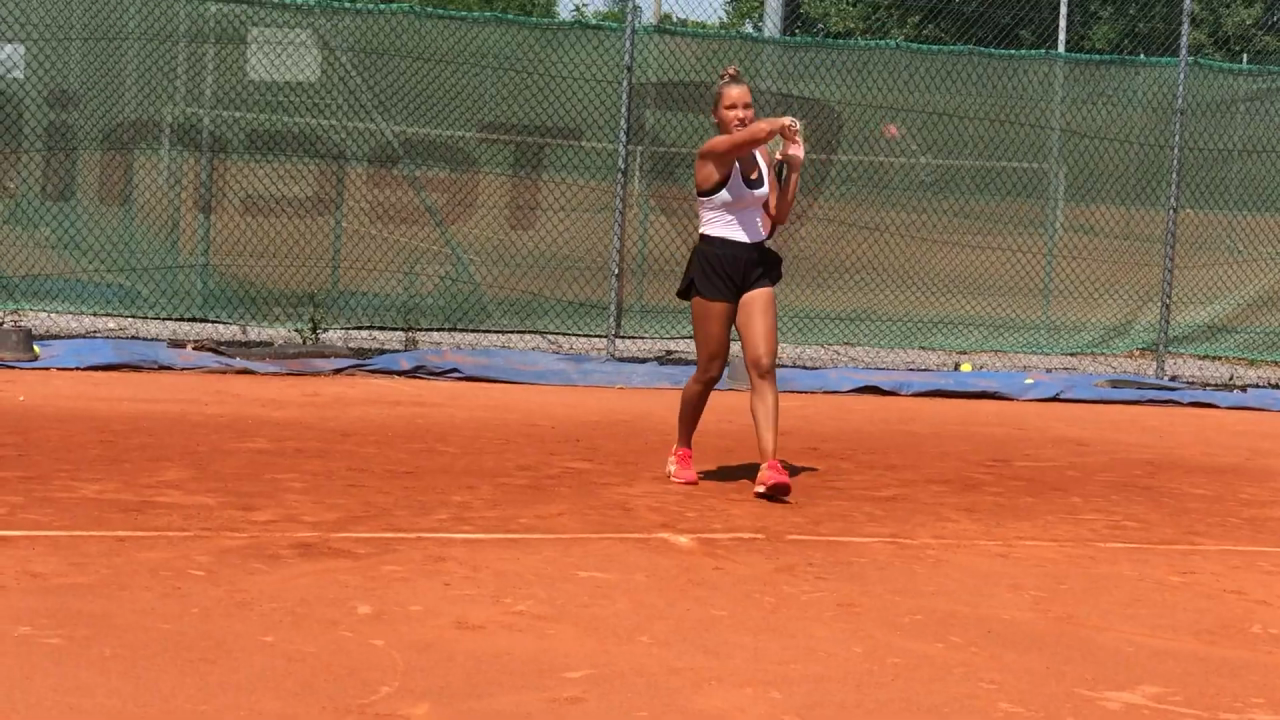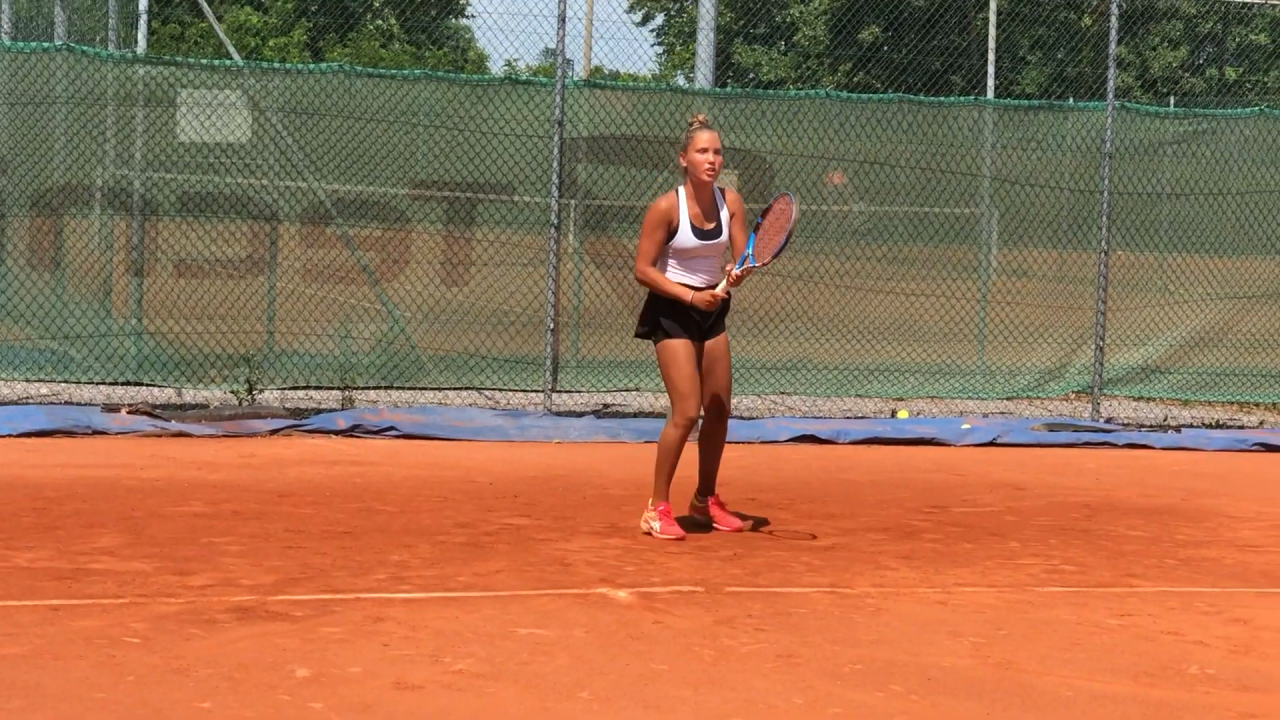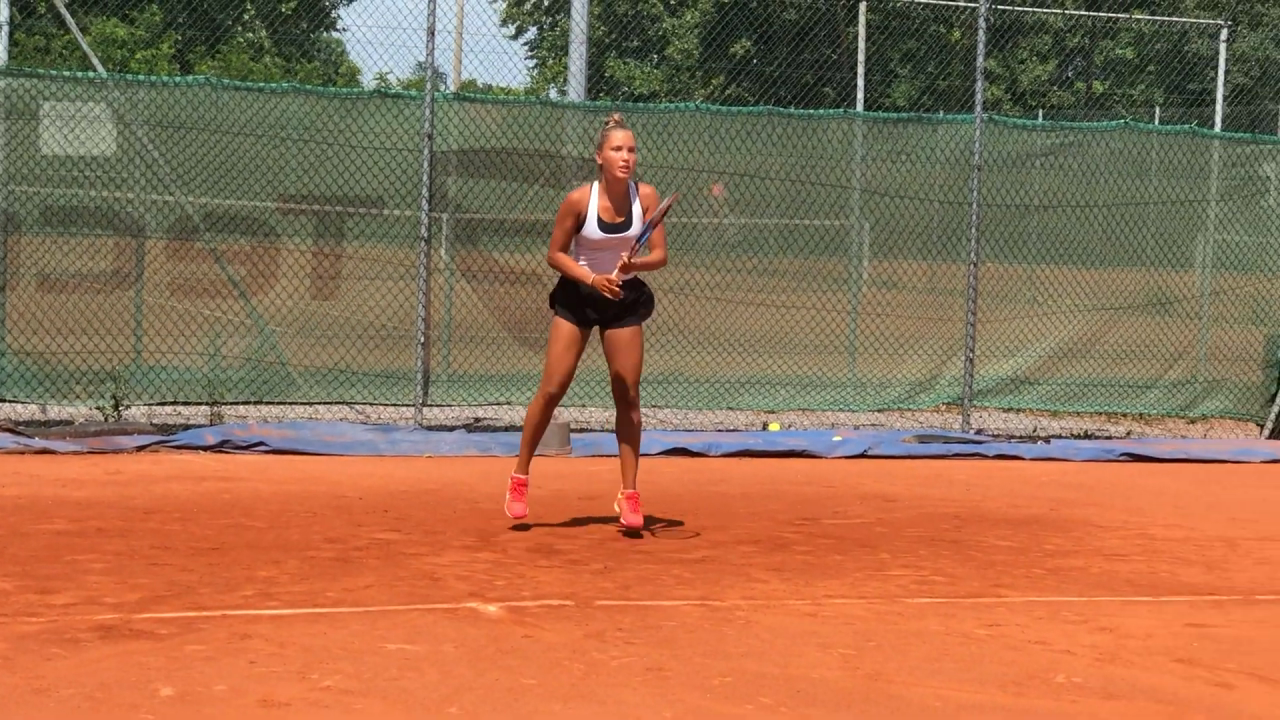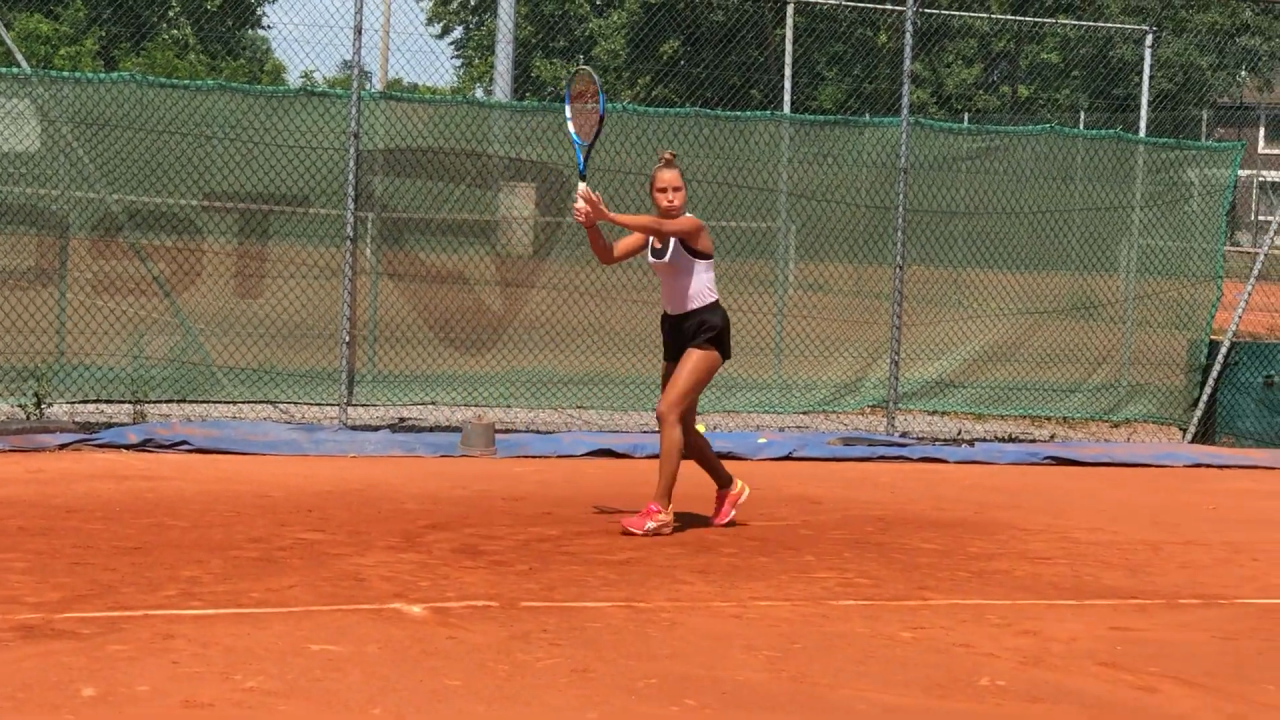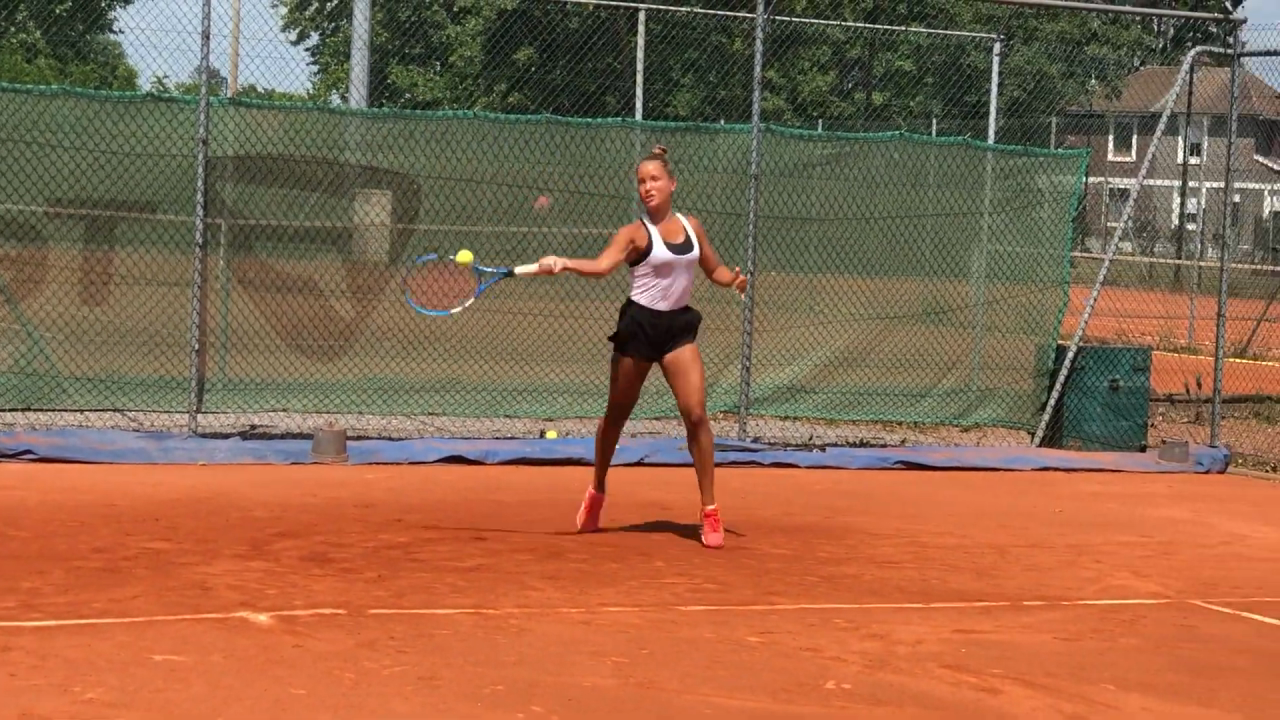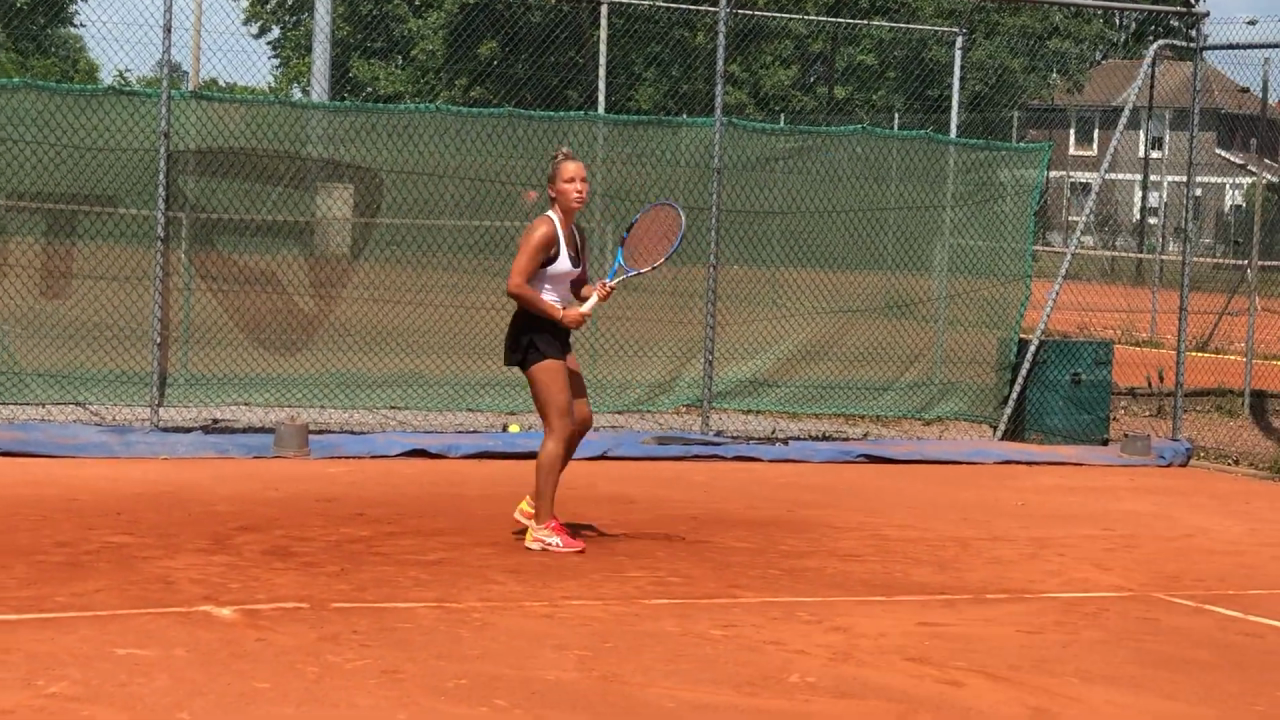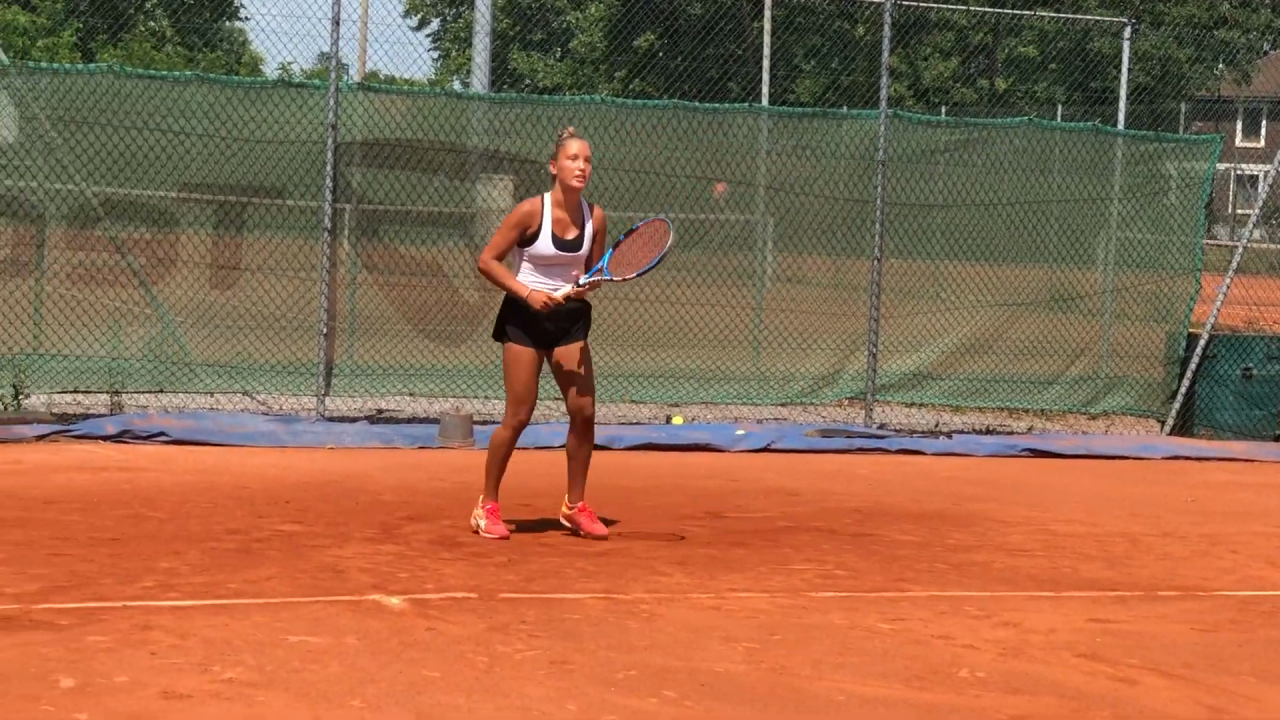
dt=0.7s
person 1, frame 1
left shoulder: (760, 153)
right shoulder: (712, 151)
left elbow: (776, 220)
right elbow: (762, 130)
left wrist: (793, 167)
right wrist: (784, 122)
left hip: (756, 264)
right hip: (714, 264)
left knee: (762, 365)
right knee: (710, 371)
left ankle: (769, 466)
right ankle: (682, 451)
person 1, frame 2
left shoulder: (731, 201)
right shoulder: (667, 206)
left elbow: (744, 258)
right elbow: (642, 269)
left wrist: (737, 274)
right wrist: (689, 295)
left hip: (711, 311)
right hip: (672, 312)
left knee: (719, 409)
right knee: (688, 413)
left ankle: (707, 498)
right ankle: (657, 507)
person 1, frame 3
left shoulder: (647, 196)
right shoulder: (578, 199)
left elbow: (660, 256)
right elbow: (555, 254)
left wrist: (635, 265)
right wrist: (591, 278)
left hip: (625, 298)
right hip: (577, 296)
left knee: (627, 398)
right knee: (551, 390)
left ankle: (628, 493)
right ankle: (520, 477)
person 1, frame 4
left shoulder: (693, 226)
right shoulder: (652, 233)
left elbow: (656, 223)
right elbow: (608, 256)
left wrist: (608, 215)
right wrist: (591, 225)
left hip: (707, 328)
right hip: (676, 329)
left knee: (668, 412)
right knee: (680, 422)
left ankle: (660, 510)
right ankle: (730, 490)
person 1, frame 5
left shoulder: (691, 225)
right shoulder: (633, 232)
left elbow: (713, 272)
right elbow: (601, 266)
left wrist: (734, 278)
right wrist: (564, 263)
left hip: (678, 325)
right hip: (639, 325)
left knee: (696, 415)
right knee: (616, 417)
left ankle: (710, 512)
right ankle: (597, 493)
person 1, frame 6
left shoulder: (579, 233)
right shoulder: (543, 230)
right elbow: (515, 286)
left wrist: (598, 292)
right wrist: (560, 314)
left hip: (556, 333)
right hip: (535, 332)
left knee: (580, 422)
right knee: (559, 430)
left ankle: (534, 506)
right ankle: (543, 527)
person 1, frame 7
left shoulder: (596, 217)
right shoulder: (529, 211)
right elbow: (486, 261)
left wrist: (586, 285)
right wrist: (527, 293)
left hip: (568, 317)
right hip: (525, 316)
left knee: (584, 413)
right knee: (518, 417)
left ankle: (576, 506)
right ankle: (487, 506)
